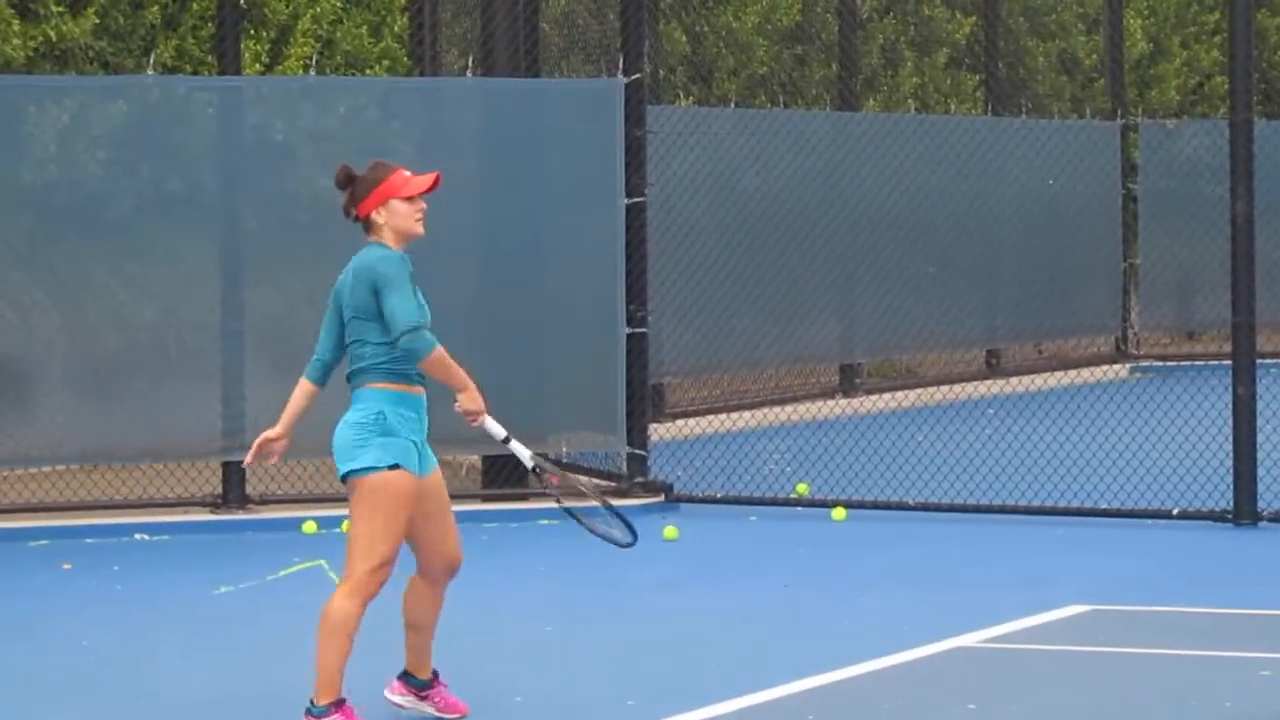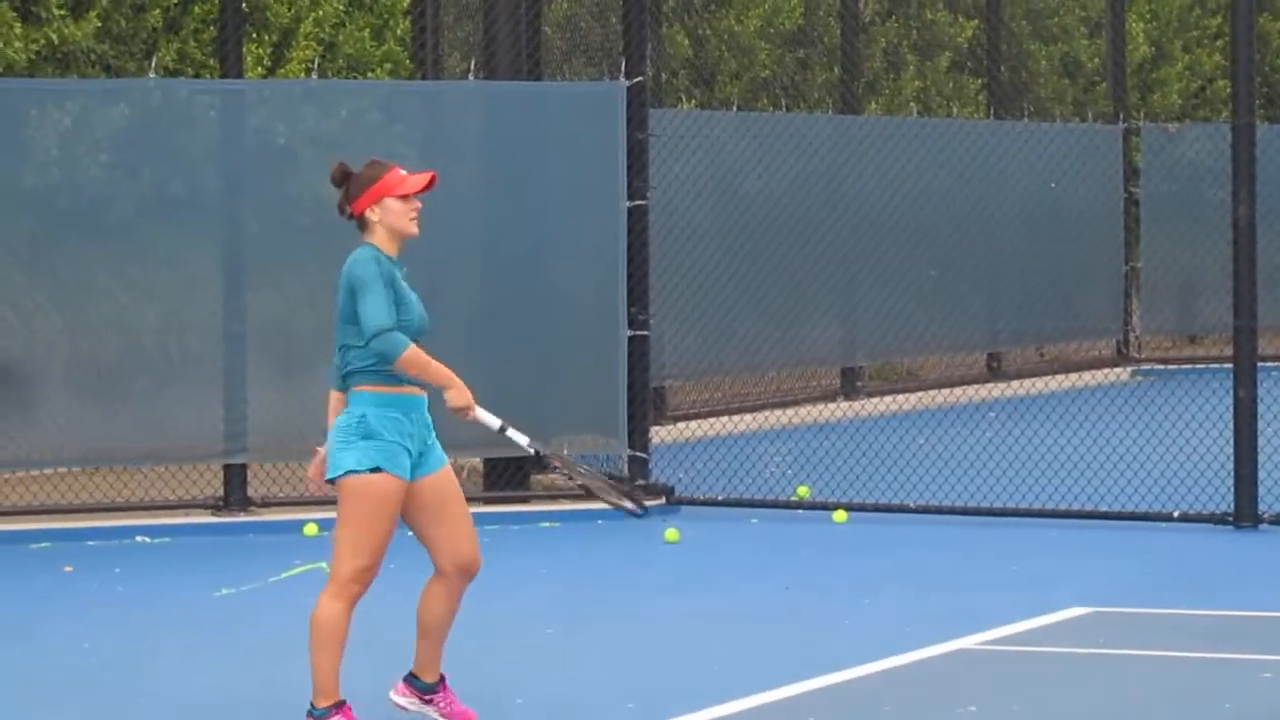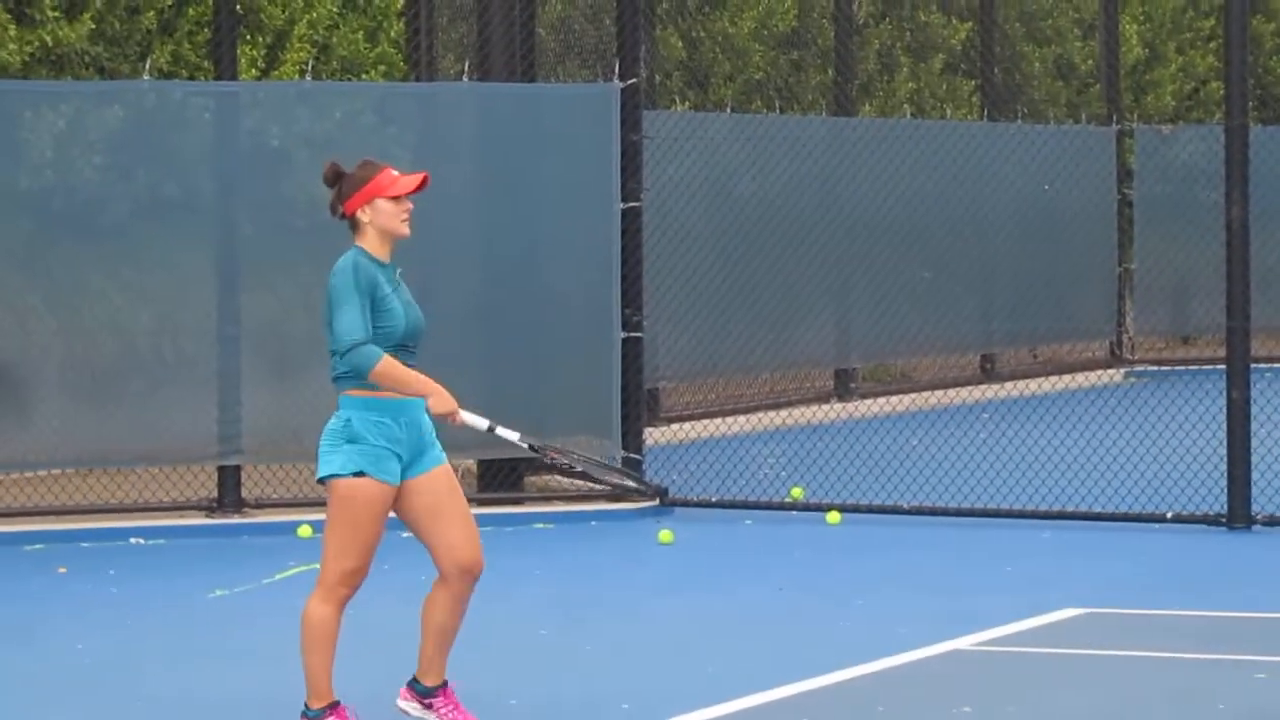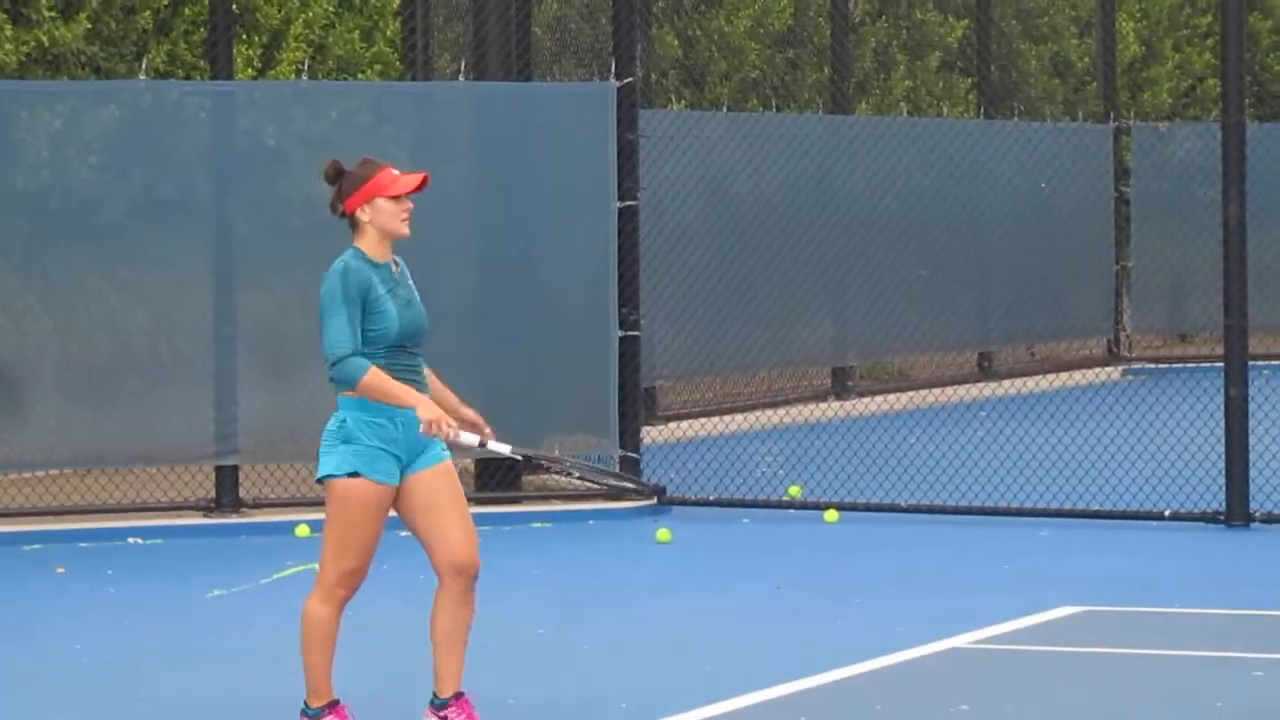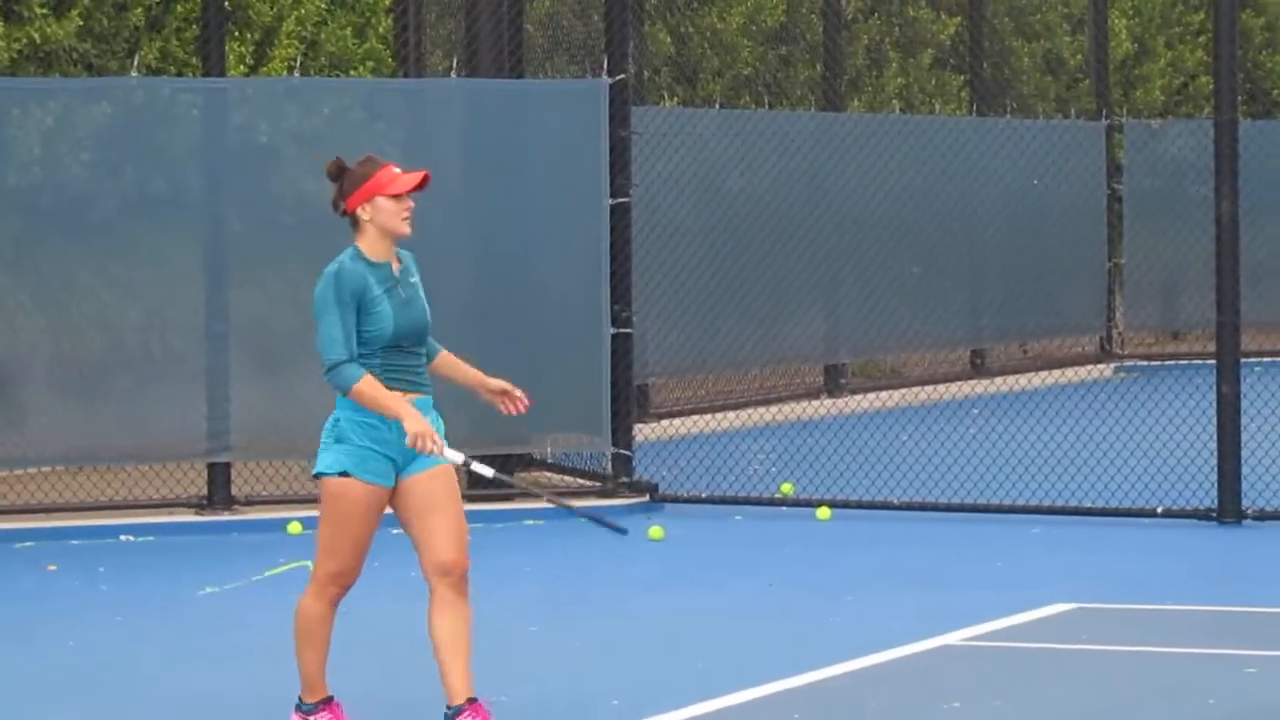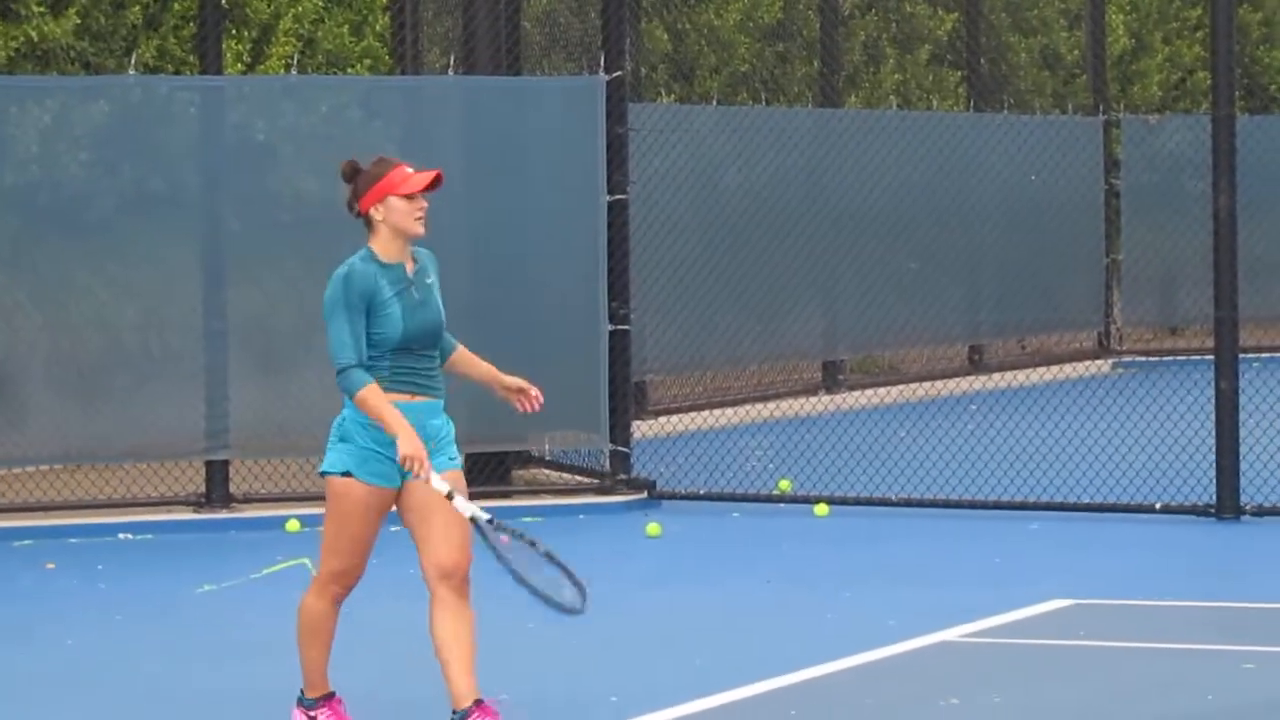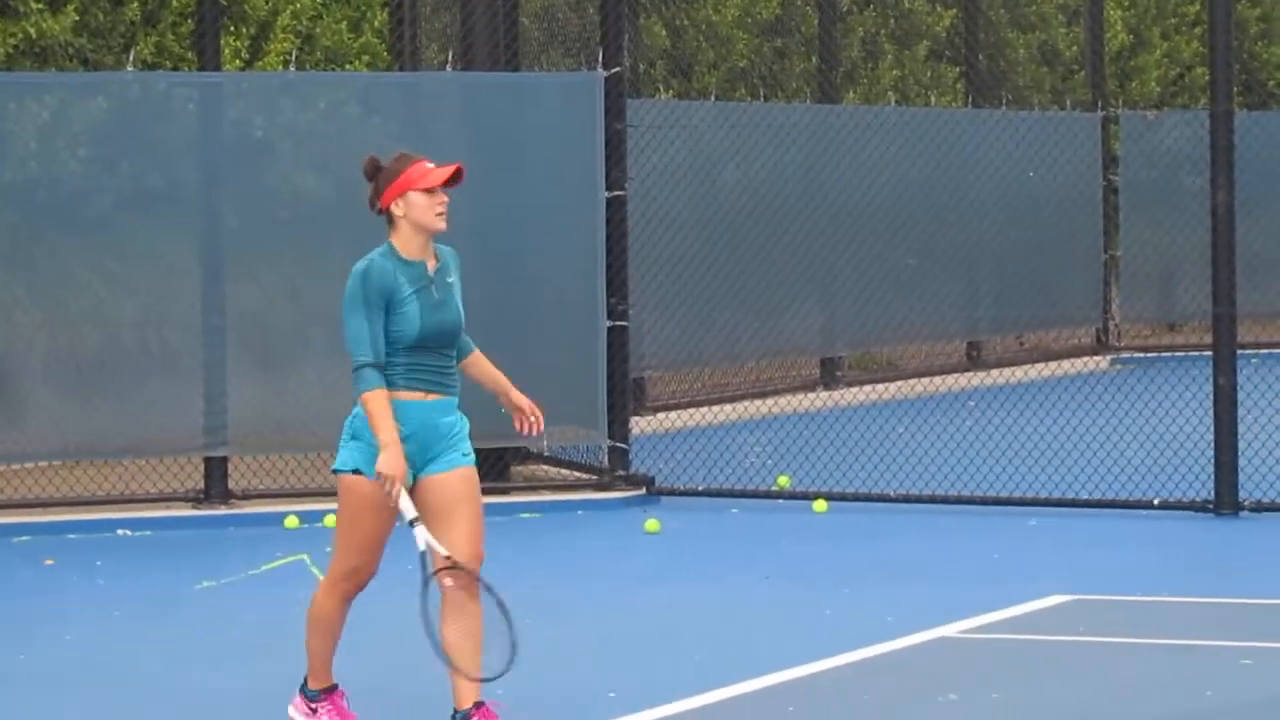
dt=0.1s
person 1, frame 1
left shoulder: (357, 273)
right shoulder: (391, 262)
left elbow: (320, 362)
right elbow: (416, 340)
left wrist: (283, 425)
right wrist: (467, 388)
left hip: (405, 429)
right hip: (380, 427)
left knee: (443, 562)
right knee: (367, 575)
person 1, frame 2
left shoulder: (380, 269)
right shoulder: (366, 264)
left elbow: (348, 362)
right elbow: (384, 342)
left wrist: (334, 438)
right wrist: (451, 382)
left hip: (412, 427)
right hip: (375, 429)
left knee: (460, 562)
right knee: (350, 578)
person 1, frame 3
left shoulder: (387, 271)
right shoulder: (351, 270)
right elbow: (355, 354)
right wrist: (430, 391)
left hip: (415, 435)
right hip: (365, 433)
left knee: (464, 565)
right knee: (340, 582)
person 1, frame 4
left shoulder: (397, 270)
right shoulder: (344, 274)
right elbow: (344, 363)
left wrist: (453, 407)
right wrist: (417, 401)
left hip: (416, 436)
right hip: (364, 434)
left knee: (460, 565)
right knee: (339, 582)
person 1, frame 5
left shoulder: (407, 266)
right shoulder: (341, 277)
right elbow: (340, 367)
left wrist: (485, 383)
right wrist: (402, 415)
left hip: (421, 432)
right hip: (363, 435)
left knee: (450, 571)
right knee: (333, 580)
person 1, frame 6
left shoulder: (425, 265)
right shoulder: (351, 279)
right elbow: (350, 372)
left wrist: (500, 380)
right wrist: (400, 431)
left hip: (433, 431)
right hip: (368, 437)
left knee: (452, 574)
right knee: (336, 579)
person 1, frame 7
left shoulder: (449, 263)
right shoulder: (370, 276)
right elbow: (368, 371)
left wrist: (509, 393)
right wrist: (388, 445)
left hip: (446, 431)
right hip: (385, 434)
left knee: (465, 572)
right knee: (351, 577)
